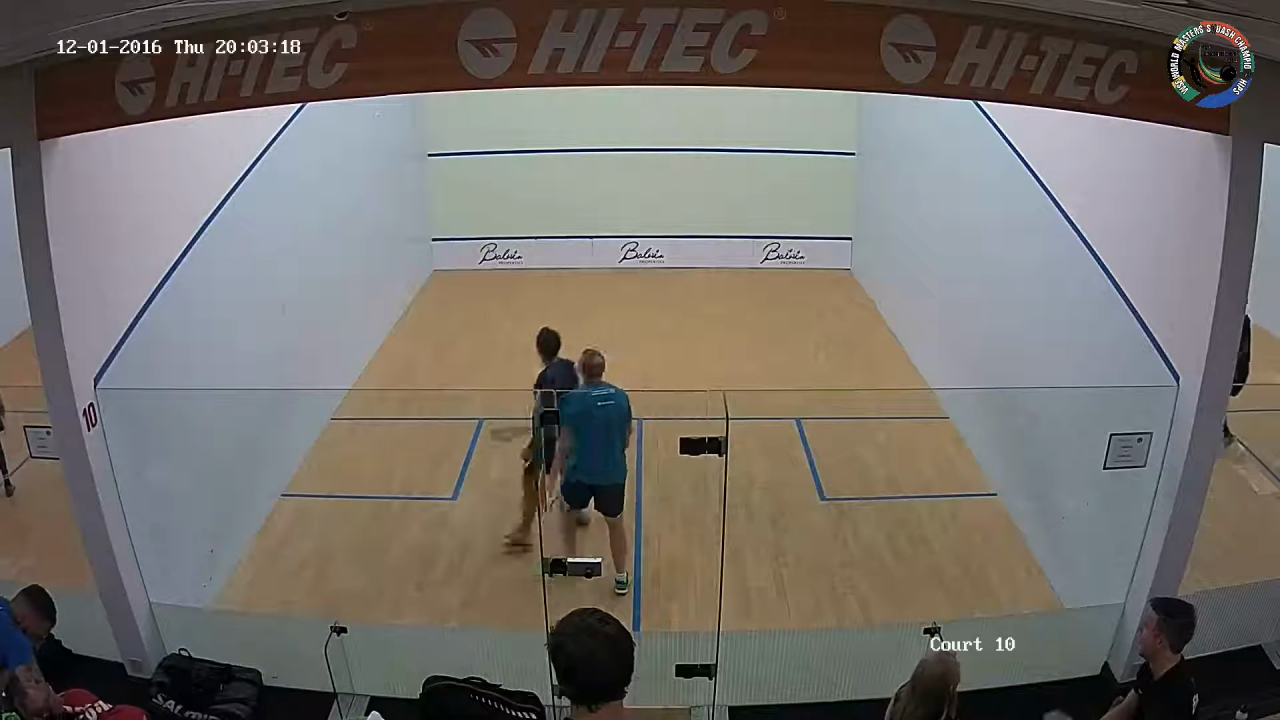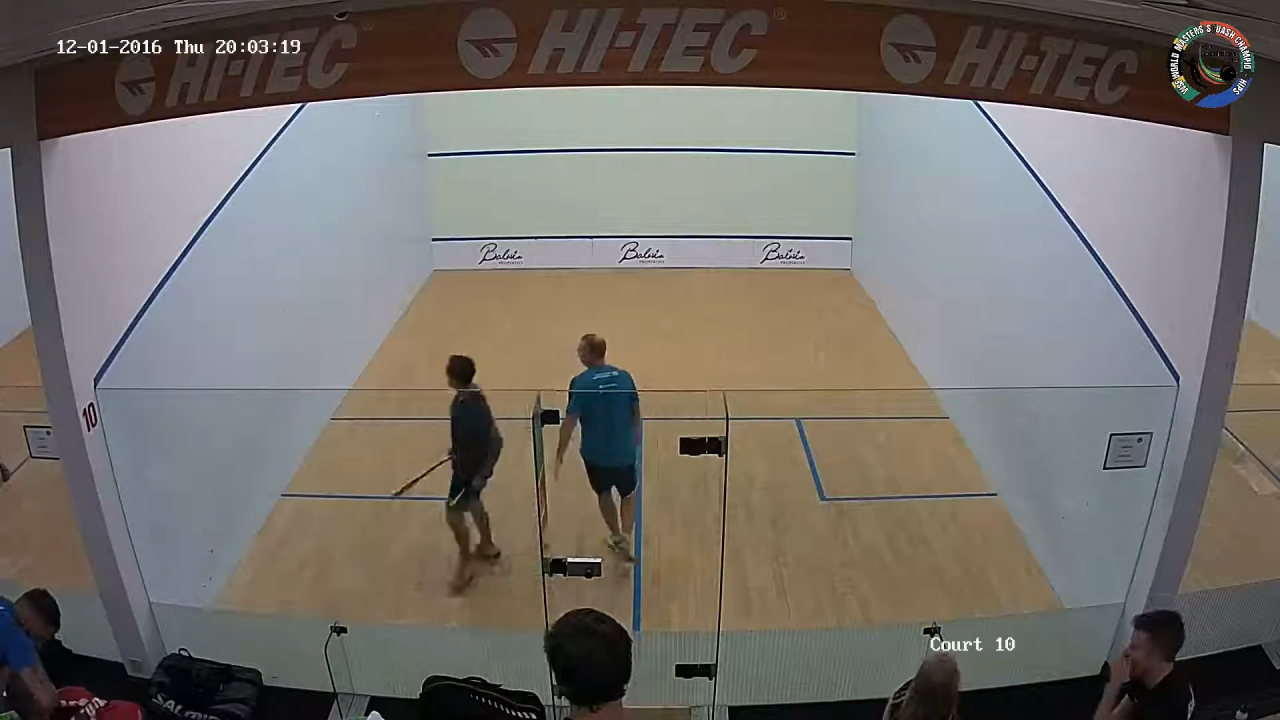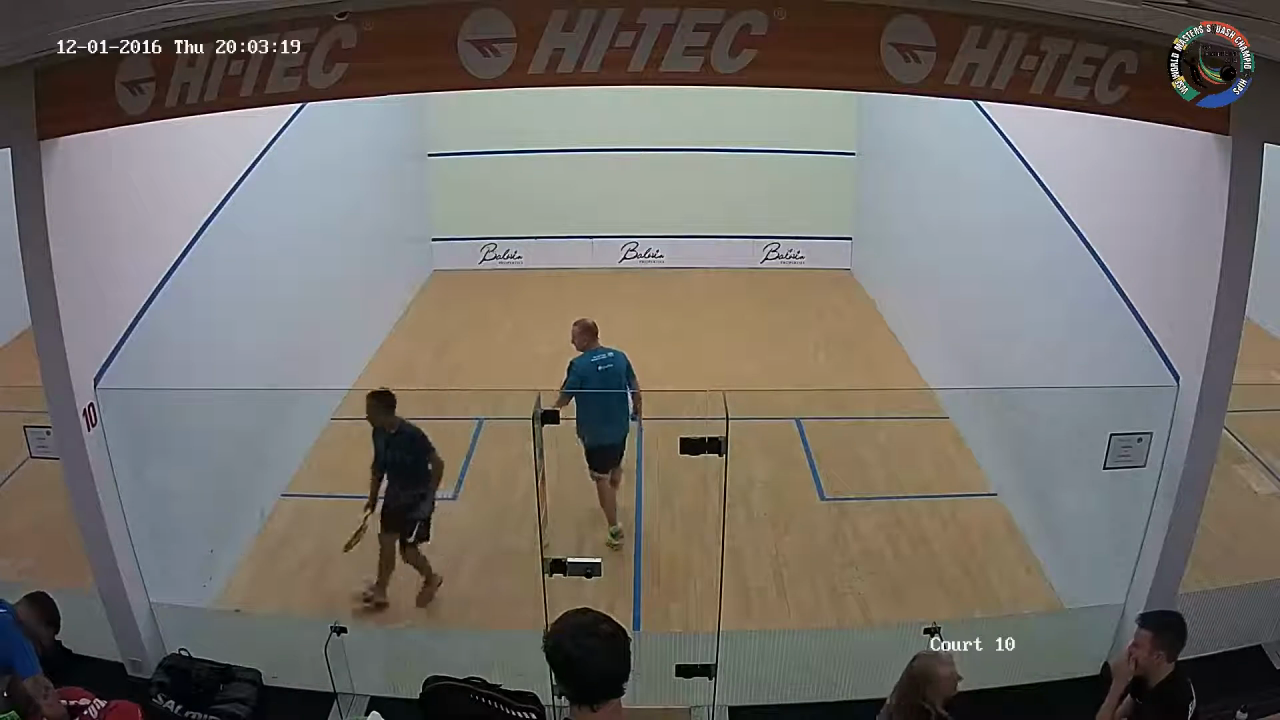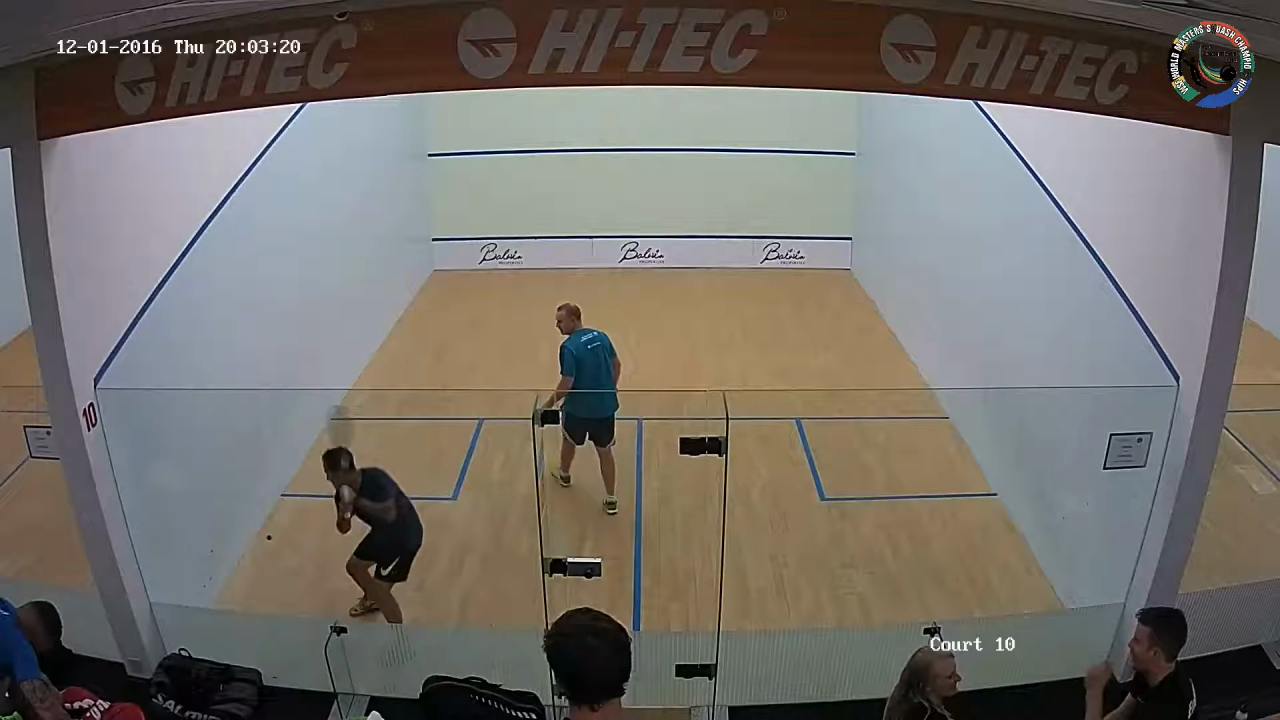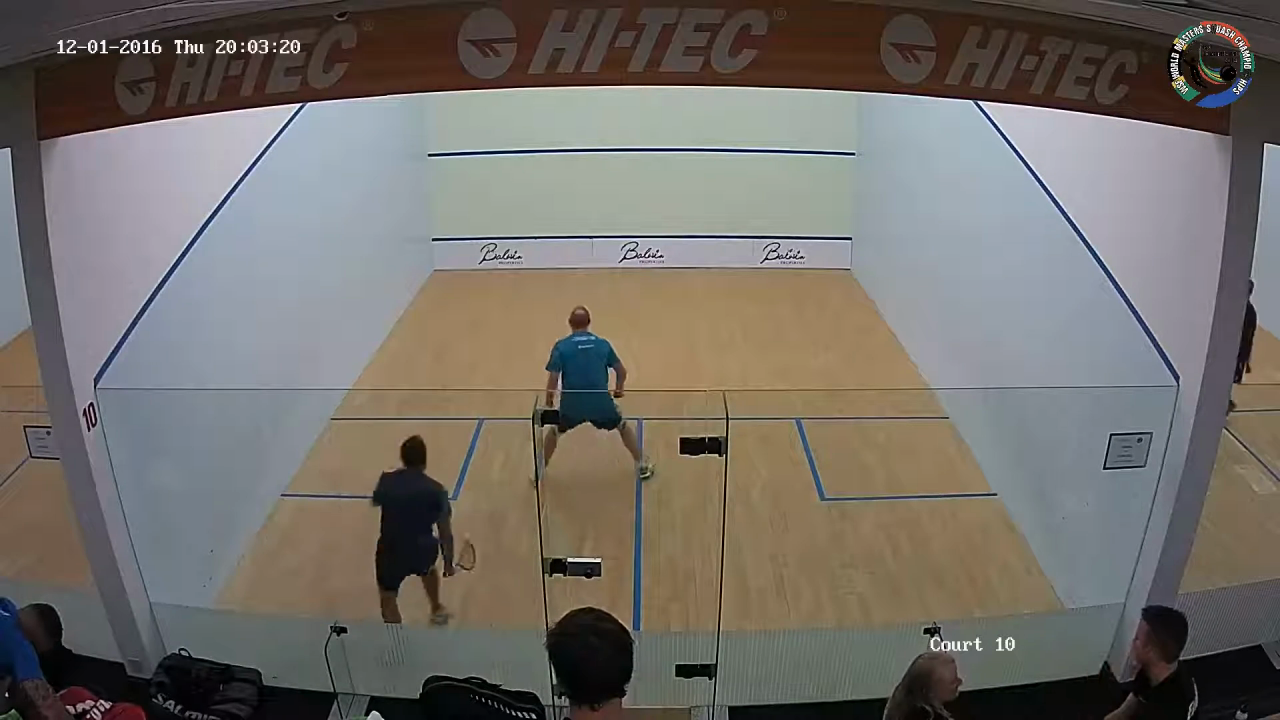
dt=0.4s
person 1, frame 1
left shoulder: (574, 399)
right shoulder: (620, 396)
left elbow: (565, 440)
right elbow: (628, 431)
left wrist: (555, 469)
left hip: (580, 470)
right hip: (613, 471)
left knee: (569, 510)
right knee: (614, 522)
left ankle: (569, 557)
right ankle: (621, 578)
person 1, frame 2
left shoulder: (580, 383)
right shoulder: (624, 377)
left elbow: (570, 422)
right elbow: (636, 413)
left wrist: (559, 454)
right wrist: (635, 437)
left hip: (595, 453)
right hip: (625, 450)
left knee: (604, 495)
right knee: (628, 496)
left ankle: (616, 536)
right ankle: (626, 538)
person 1, frame 3
left shoulder: (579, 365)
right shoulder: (619, 357)
left elbow: (564, 399)
right elbow: (635, 389)
right wrist: (637, 410)
left hip: (594, 432)
right hip: (620, 427)
left knee: (601, 479)
right knee: (615, 466)
left ankle: (615, 529)
right ankle: (611, 504)
person 1, frame 4
left shoulder: (569, 347)
right shoulder: (601, 337)
left elbow: (567, 383)
right elbow: (617, 365)
left wrist: (551, 401)
right wrist: (611, 387)
left hip: (579, 408)
right hip: (606, 405)
left knee: (569, 441)
right knee: (605, 451)
left ankle: (564, 474)
right ankle: (611, 498)
person 1, frame 5
left shoulder: (561, 346)
right shoulder: (603, 344)
left elbow: (553, 378)
right elbow: (622, 370)
left wrist: (549, 399)
right wrist: (619, 389)
left hip: (573, 404)
right hip: (601, 402)
left knee: (553, 431)
right knee: (623, 427)
right ankle: (641, 466)
person 2, frame 1
left shoulder: (546, 377)
right shoulder: (568, 367)
left elbow: (543, 415)
left wrist: (531, 446)
left hip: (550, 432)
left knee: (530, 476)
left ankle: (524, 532)
person 2, frame 2
left shoulder: (474, 405)
right shoulder: (465, 396)
left elbow: (496, 440)
left wrist: (483, 473)
right wrist: (457, 449)
left hip: (473, 466)
right hip: (465, 461)
left knee: (454, 514)
right knee: (473, 504)
left ankle: (465, 565)
right ankle: (487, 546)
person 2, frame 3
left shoulder: (411, 435)
right shoulder: (378, 431)
left elbow: (437, 464)
left wrist: (429, 499)
right wrist: (373, 495)
left hip: (416, 497)
right hip: (394, 493)
left knee: (409, 550)
right knee: (385, 543)
left ankle: (431, 580)
right ankle: (380, 591)
person 2, frame 4
left shoulder: (376, 478)
right shoulder: (344, 492)
left elbow: (389, 515)
right elbow: (344, 528)
left wrist: (358, 502)
right wrist: (344, 513)
left hip: (406, 537)
right hip: (382, 532)
left knee: (381, 588)
right knee: (354, 566)
right ankle: (371, 600)
person 2, frame 5
left shoulder: (387, 481)
right shoulder: (436, 490)
left elbow: (375, 501)
right elbow: (445, 531)
right wrist: (448, 562)
left hip: (390, 552)
right hip: (425, 550)
left knee: (387, 596)
right knee: (428, 570)
right ankle: (436, 610)
